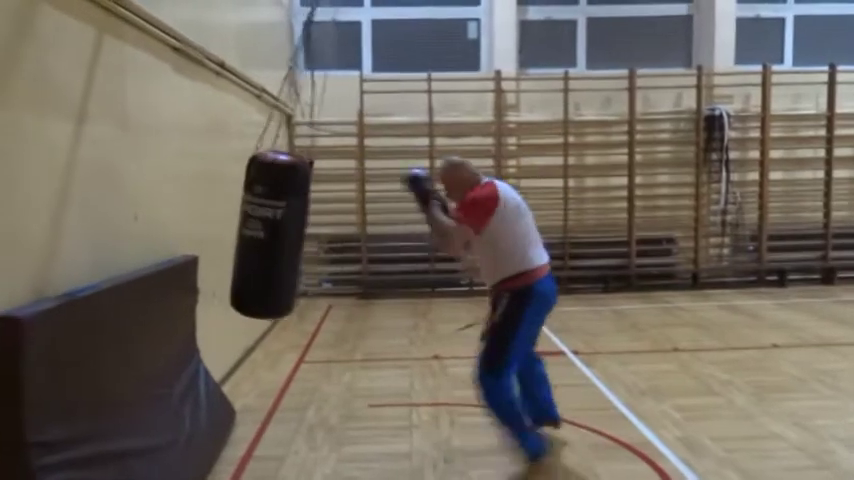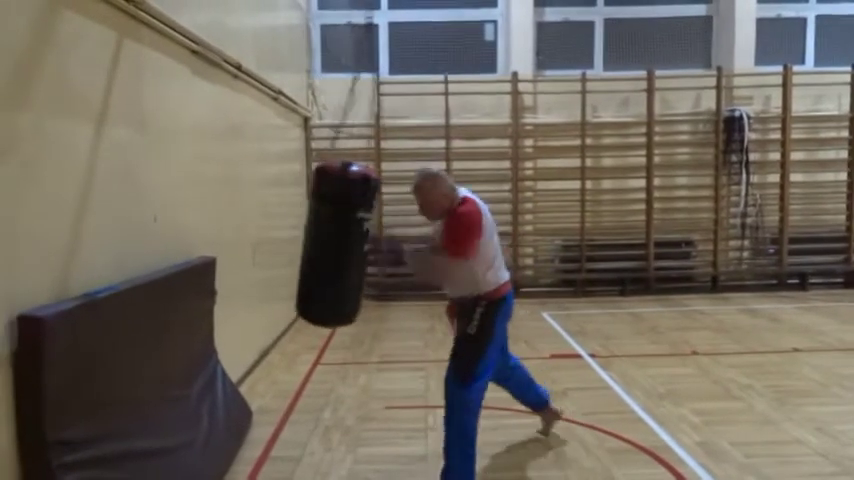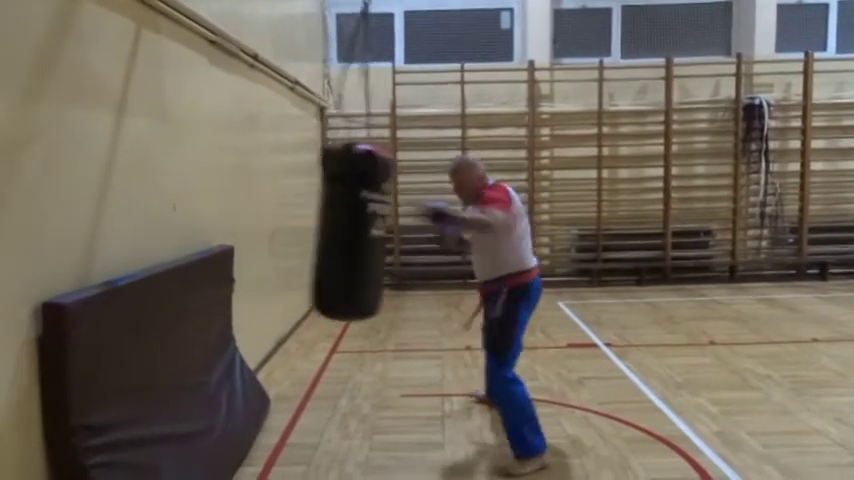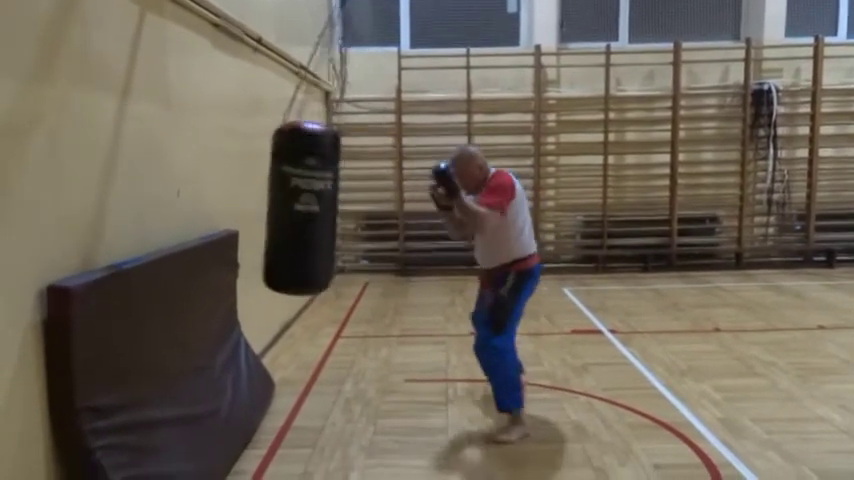
dt=1s
person 1, frame 1
left shoulder: (482, 196)
right shoulder: (491, 192)
left elbow: (452, 243)
right elbow: (460, 239)
left wrist: (430, 205)
right wrist: (436, 209)
left hip: (522, 292)
right hip: (537, 286)
left knee: (494, 375)
right knee: (522, 355)
left ankle: (537, 450)
right ankle: (544, 415)
person 1, frame 2
left shoulder: (467, 213)
right shoulder: (448, 208)
left elbow: (443, 271)
right elbow: (436, 252)
left hip: (487, 303)
right hip: (476, 302)
left knee: (461, 385)
right knee: (498, 362)
right ankle: (544, 407)
person 1, frame 3
left shoulder: (496, 194)
right shoulder: (477, 198)
left elbow: (493, 222)
right elbow: (483, 237)
left wrist: (450, 215)
right wrist: (446, 218)
left hip: (515, 288)
right hip: (501, 286)
left knee: (500, 366)
right knee: (495, 346)
left ankle: (531, 452)
right ankle: (496, 394)
person 1, frame 4
left shoulder: (501, 183)
right shoulder: (474, 190)
left elbow: (484, 221)
right elbow: (462, 233)
left wrist: (456, 197)
right wrist: (446, 206)
left hip: (517, 272)
right hip: (499, 271)
left knee: (490, 341)
right knee: (484, 322)
left ankle: (515, 417)
right ankle: (511, 373)
